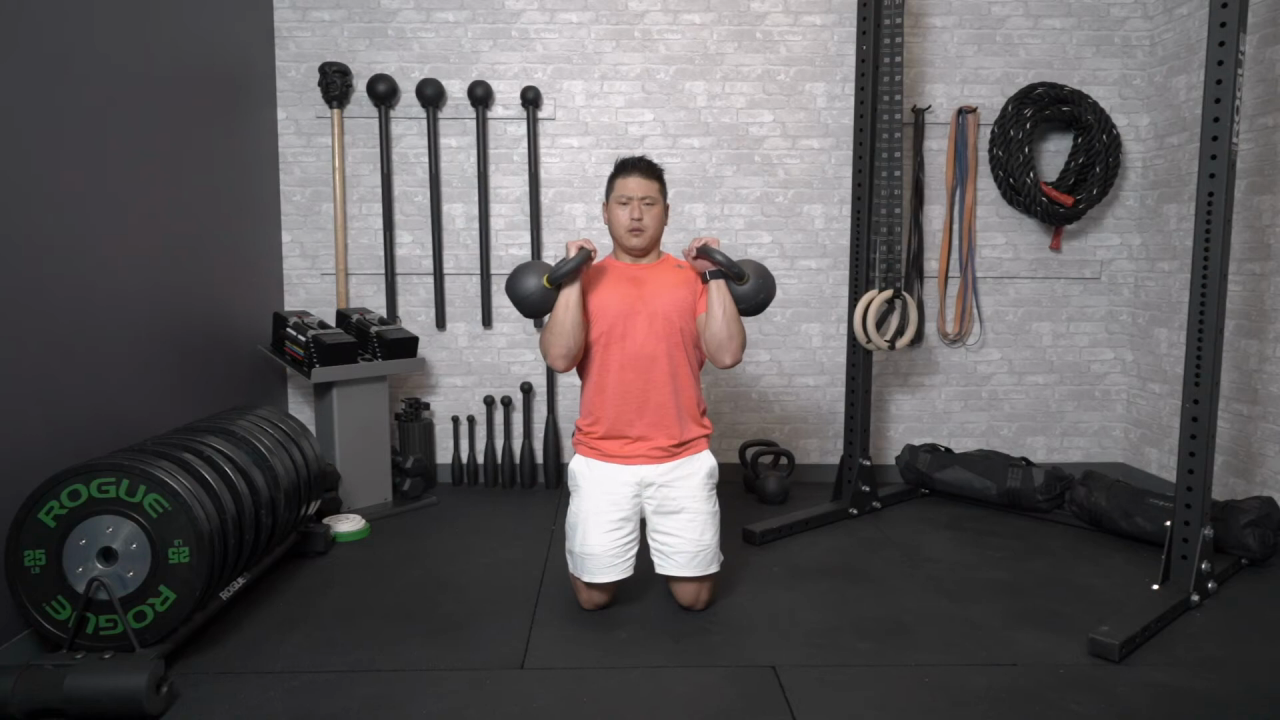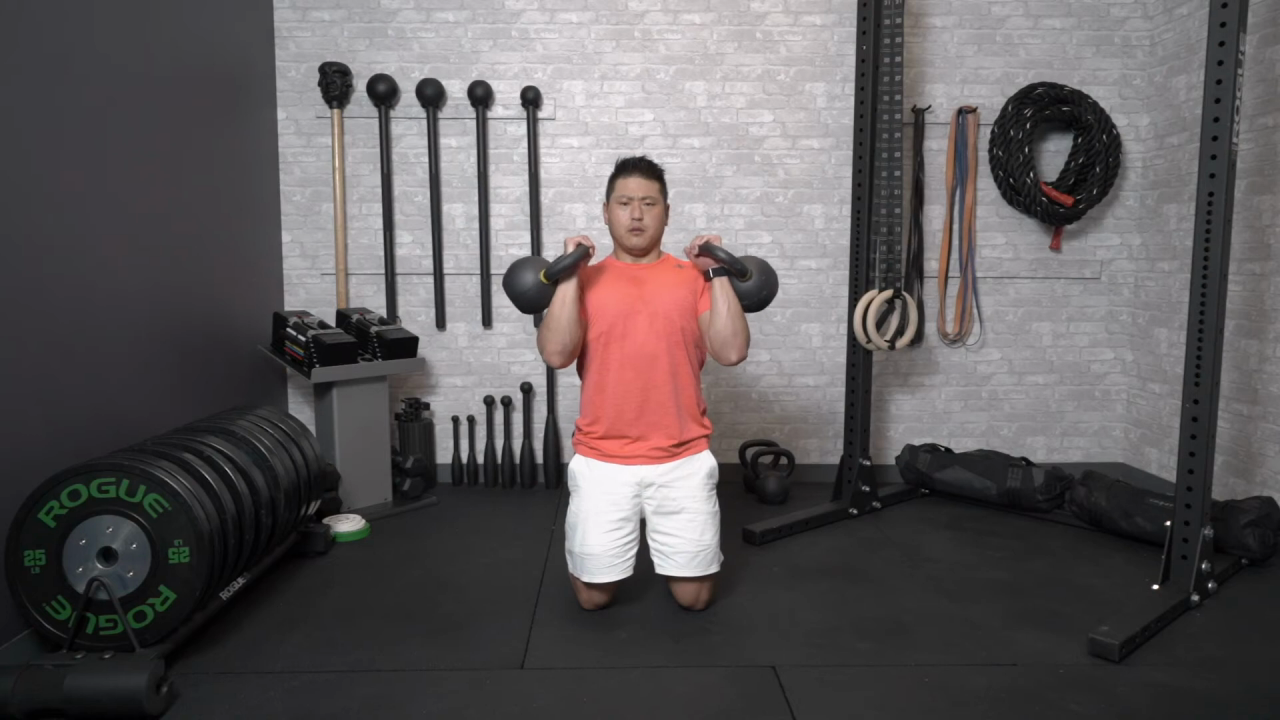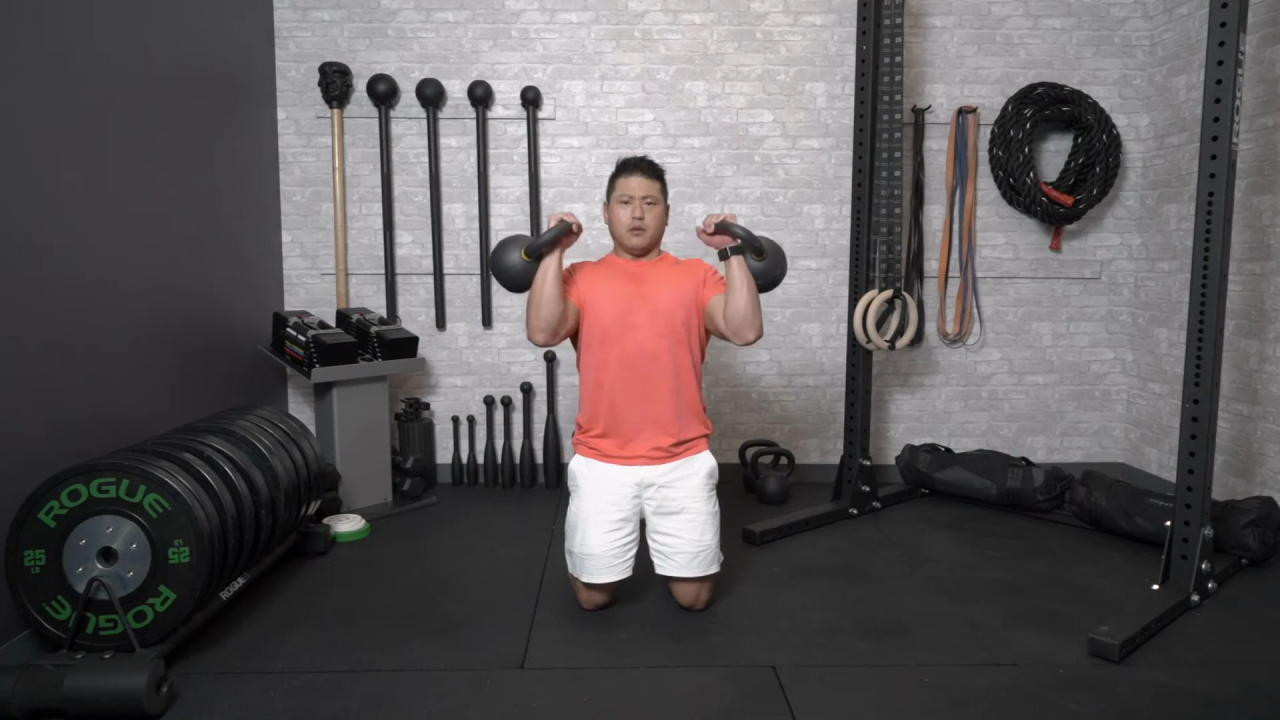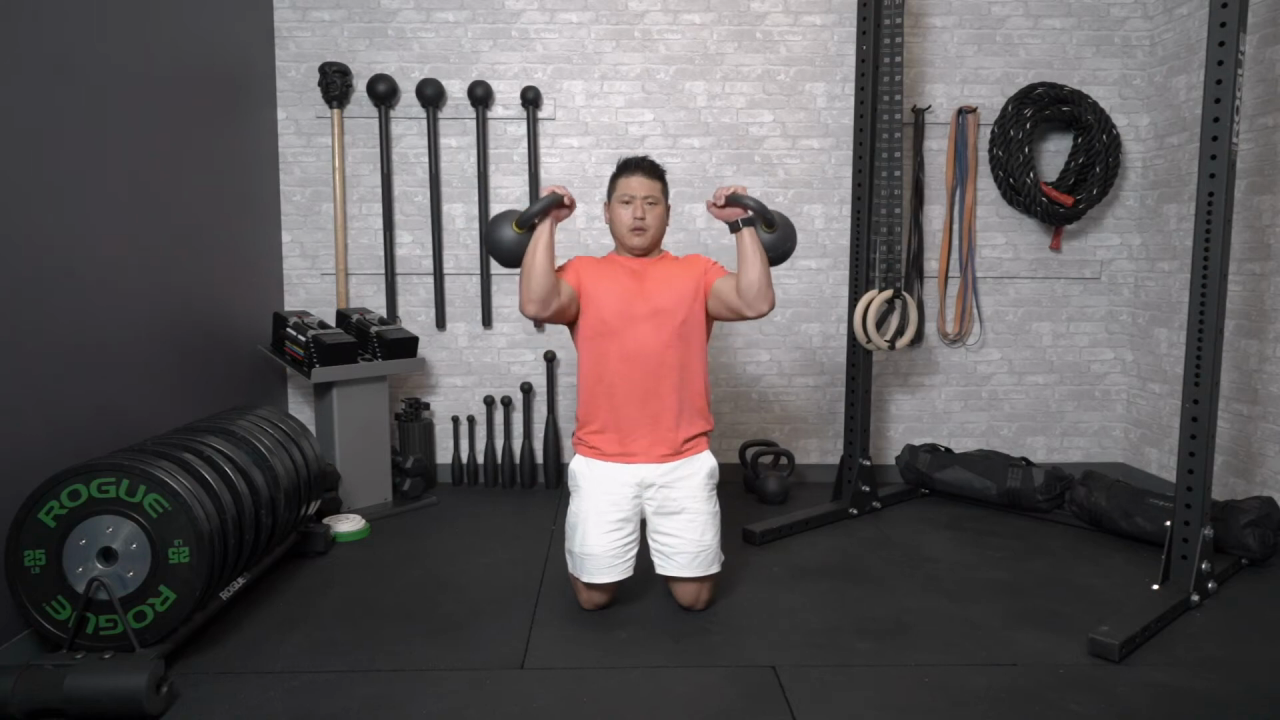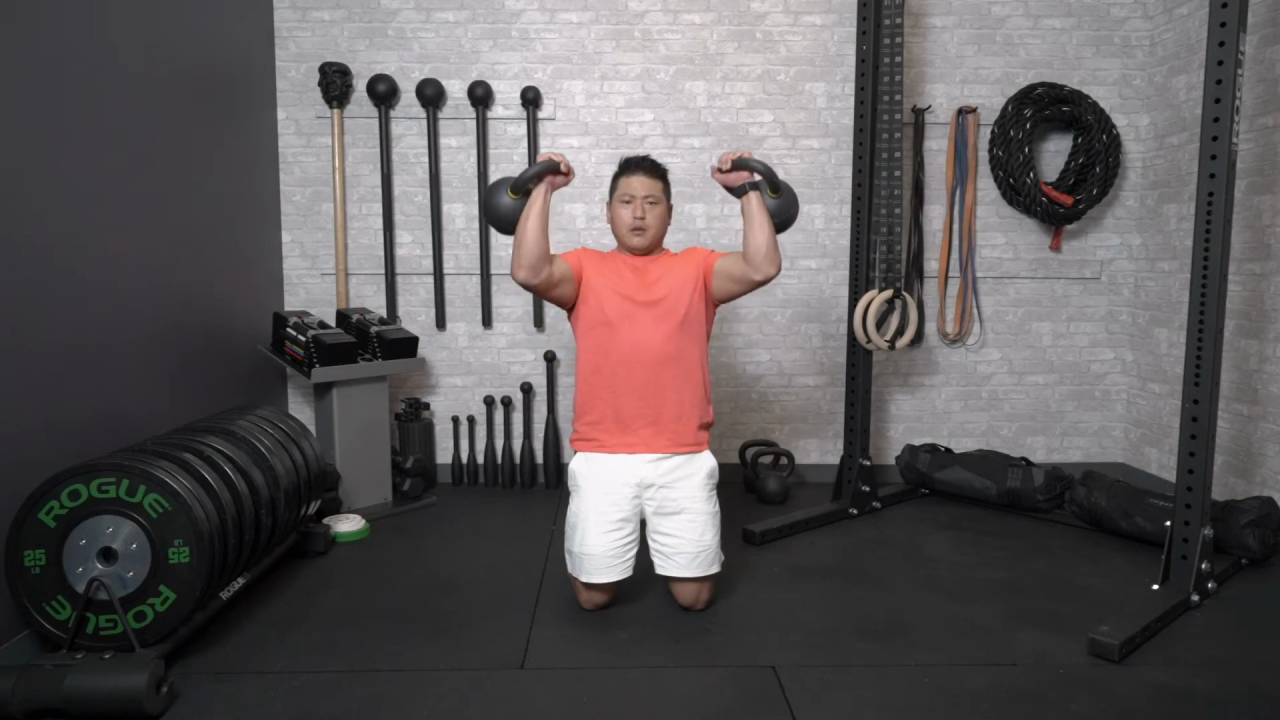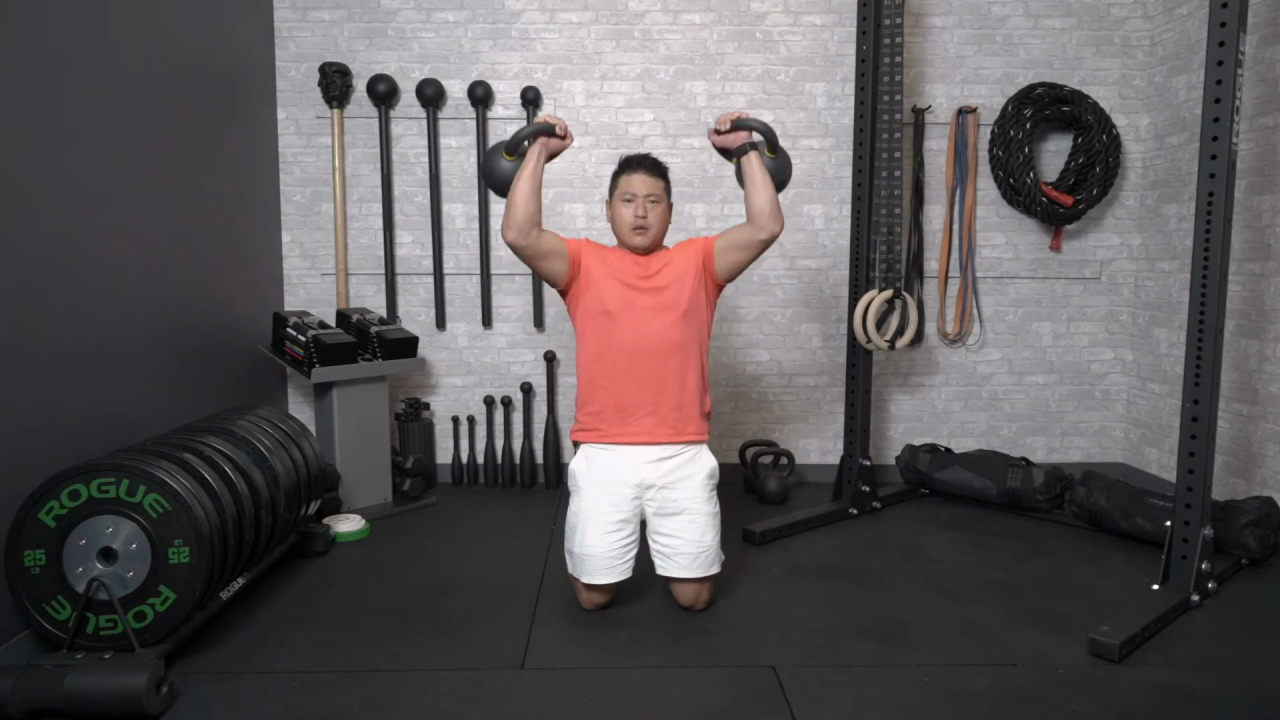
dt=0.4s
person 1, frame 1
left shoulder: (693, 277)
right shoulder: (583, 279)
left elbow: (727, 354)
right elbow: (559, 357)
left wrist: (714, 274)
right wrist: (572, 277)
left hip: (683, 460)
right hip: (602, 461)
left knee: (694, 595)
right knee: (594, 595)
left ankle: (666, 544)
person 1, frame 2
left shoulder: (694, 276)
right shoulder: (584, 278)
left elbow: (732, 351)
right elbow: (555, 353)
left wrist: (718, 272)
right wrist: (569, 273)
left hip: (683, 460)
right hip: (602, 461)
left knee: (694, 595)
right knee: (594, 595)
left ankle: (669, 551)
person 1, frame 3
left shoulder: (696, 275)
right shoulder: (581, 277)
left elbow: (746, 331)
right elbow: (542, 332)
left wrist: (731, 251)
right wrist: (554, 251)
left hip: (682, 461)
right hip: (601, 462)
left knee: (694, 594)
right knee: (594, 593)
left ankle: (665, 544)
right ankle: (616, 547)
person 1, frame 4
left shoulder: (697, 272)
right shoulder: (583, 272)
left elbow: (756, 302)
right elbow: (536, 304)
left wrist: (742, 223)
right wrist: (546, 223)
left hip: (682, 461)
right hip: (602, 461)
left knee: (693, 594)
right knee: (594, 593)
left ankle: (664, 544)
right ankle: (623, 542)
person 1, frame 5
left shoulder: (696, 267)
right shoulder: (585, 268)
left elbow: (762, 268)
right elbow: (528, 272)
left wrist: (747, 189)
right wrist: (542, 189)
left hip: (682, 459)
right hip: (603, 458)
left knee: (694, 593)
right knee: (594, 593)
left ankle: (666, 545)
right ankle: (613, 546)
person 1, frame 6
left shoulder: (697, 261)
right shoulder: (584, 263)
left elbow: (766, 227)
right elbow: (518, 233)
left wrist: (745, 150)
right wrist: (538, 152)
left hip: (682, 455)
right hip: (604, 454)
left knee: (694, 594)
right knee: (594, 594)
left ankle: (667, 547)
right ankle: (612, 544)
